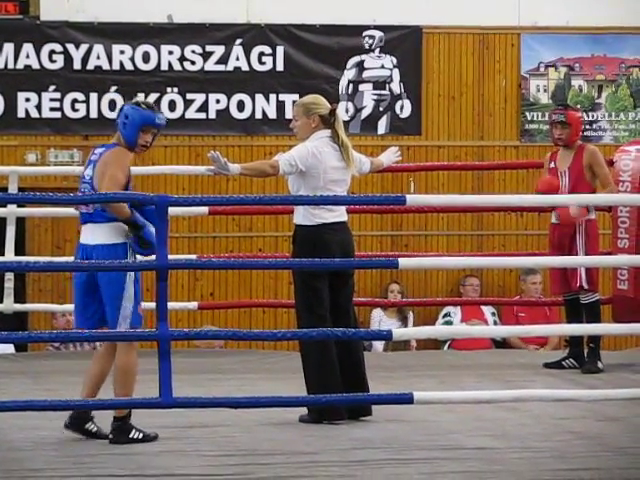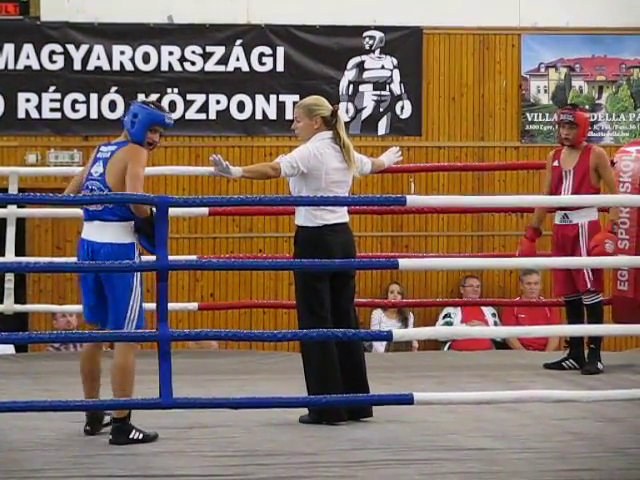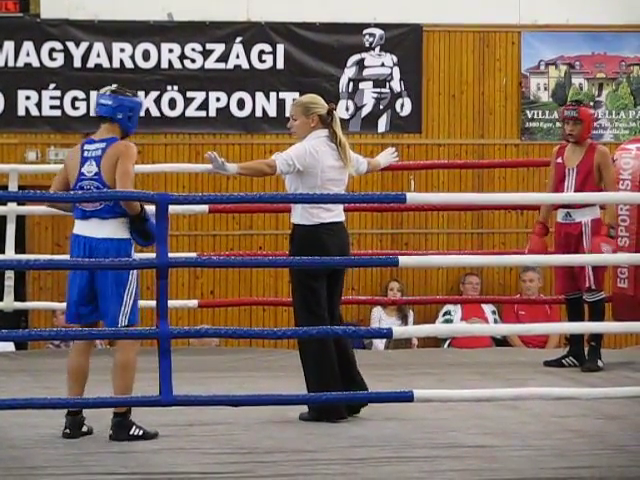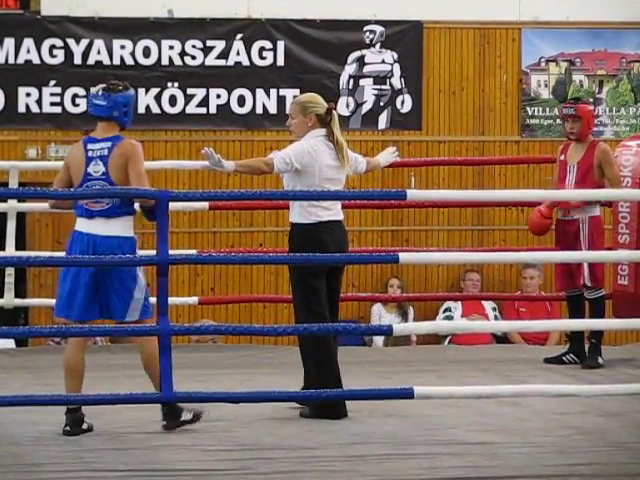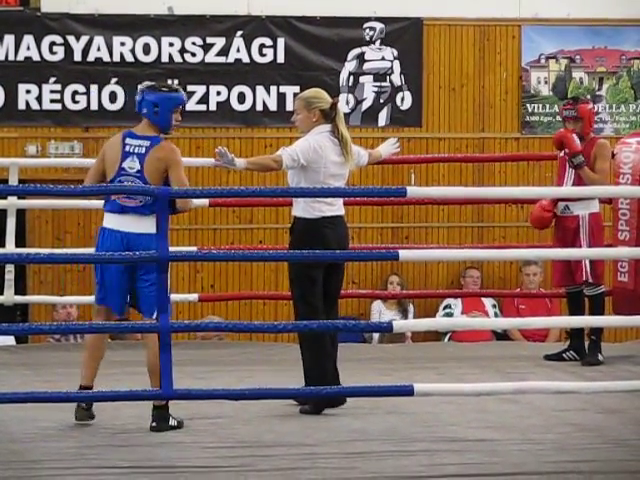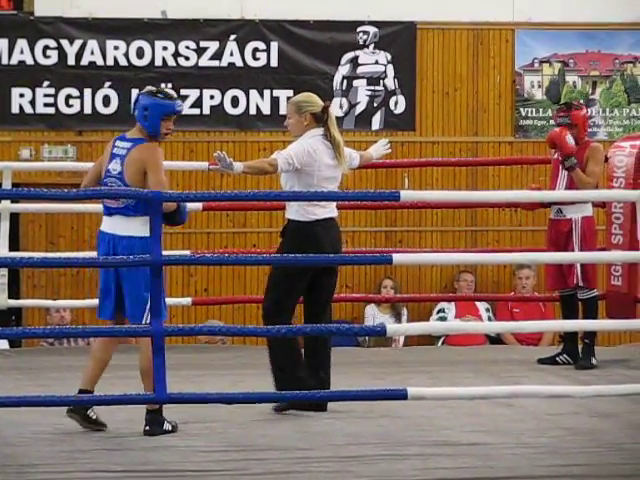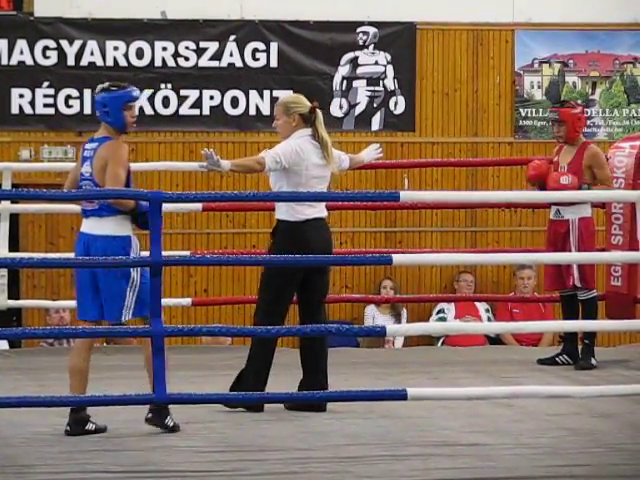
dt=0.4s
person 1, frame 1
left shoulder: (98, 154)
right shoulder: (121, 155)
left elbow: (82, 201)
right elbow: (111, 197)
right wrist: (138, 224)
left hip: (87, 248)
right hip: (112, 250)
left knee: (110, 338)
right knee: (127, 337)
left ankle: (81, 413)
right ankle: (121, 424)
person 1, frame 2
left shoulder: (99, 152)
right shoulder: (135, 153)
left elbow: (69, 196)
right elbow: (135, 197)
right wrist: (150, 224)
left hip: (88, 245)
right hip: (119, 248)
left knee: (97, 331)
right knee: (126, 337)
left ankle: (94, 415)
right ankle: (121, 425)
person 1, frame 3
left shoulder: (76, 152)
right shoulder: (124, 148)
left elbow: (53, 199)
right elbow: (125, 195)
right wrist: (142, 220)
left hip: (81, 242)
right hip: (114, 245)
left knee: (82, 333)
right knee: (126, 335)
left ankle: (73, 419)
right ankle: (121, 420)
person 1, frame 4
left shoulder: (76, 150)
right shoulder: (129, 148)
left elbow: (55, 200)
right elbow: (144, 195)
right wrist: (156, 205)
left hip: (82, 241)
right hip: (118, 244)
left knee: (77, 330)
right knee: (143, 326)
left ankle: (73, 415)
right ankle: (170, 409)
person 1, frame 5
left shoulder: (113, 143)
right shoulder: (167, 151)
left elbow: (88, 188)
right elbow: (183, 204)
left hip: (111, 236)
right hip: (146, 240)
left knee: (104, 315)
left ankle: (84, 394)
right ankle: (160, 412)
person 1, frame 6
left shoulder: (113, 146)
right shoulder: (150, 152)
left elbow: (87, 187)
right elbow: (164, 204)
right wrist: (176, 208)
left hip: (109, 238)
right hip: (138, 243)
left knee: (113, 325)
right knee: (149, 329)
left ankle: (83, 399)
right ankle: (154, 416)
person 1, frame 7
left shoulder: (87, 147)
right shoulder: (116, 147)
left elbow: (69, 192)
right elbow: (116, 197)
right wrist: (141, 209)
left hip: (87, 239)
right hip: (114, 242)
left knee: (88, 328)
right knee: (149, 321)
left ankle: (77, 415)
right ankle: (158, 408)
person 2, frame 1
left shoulder: (308, 150)
right shoulder: (343, 150)
left elbow: (272, 167)
right elbow: (370, 164)
left wrist: (233, 169)
right wrist: (387, 160)
left hip: (313, 239)
right hip: (341, 237)
left knee: (315, 321)
right knee: (343, 317)
left ankle: (326, 407)
right ankle: (355, 401)
person 2, frame 2
left shoulder: (310, 152)
right shoulder: (344, 151)
left elbow: (273, 169)
right elbow: (371, 165)
left wrist: (235, 172)
right wrist: (388, 159)
left hip: (314, 240)
right hip: (342, 238)
left knee: (316, 322)
right knee: (344, 319)
left ankle: (327, 408)
right ankle: (355, 403)
person 2, frame 3
left shoulder: (306, 149)
right shoulder: (340, 150)
left elbow: (269, 166)
right elbow: (367, 165)
left wrist: (230, 168)
right wrist: (383, 160)
left hip: (311, 238)
right hip: (337, 236)
left knee: (312, 320)
right knee: (330, 316)
left ankle: (327, 405)
right ankle: (351, 394)
person 2, frame 4
left shoulder: (304, 149)
right shoulder: (339, 149)
left elbow: (266, 165)
right elbow: (367, 164)
left wrist: (228, 165)
right wrist: (384, 158)
left hip: (309, 237)
right hip: (336, 235)
left knee: (312, 317)
right knee: (326, 315)
left ankle: (327, 402)
right ankle: (318, 391)
person 2, frame 5
left shoulder: (310, 144)
right shoulder: (342, 144)
left elbow: (276, 161)
right elbow: (369, 156)
left wrist: (238, 163)
right wrist: (385, 150)
left hip: (311, 231)
right hip: (337, 230)
left knee: (309, 311)
right knee: (327, 310)
left ankle: (324, 390)
right ankle: (320, 389)
person 2, frame 6
left shoulder: (304, 147)
right shoulder: (335, 148)
left elbow: (271, 165)
right elbow: (360, 158)
left wrist: (237, 167)
right wrist: (376, 151)
left hip: (304, 234)
right hip: (330, 234)
left knee: (276, 309)
right knee: (319, 314)
left ankle: (296, 386)
right ankle: (315, 393)
person 2, frame 7
left shoulder: (292, 147)
right shoulder: (323, 149)
left elbow: (259, 163)
right elbow: (350, 161)
left wrist: (223, 165)
right wrist: (366, 156)
left hip: (293, 235)
right hip: (320, 234)
left knee: (269, 313)
right knee: (314, 314)
left ankle: (249, 391)
right ankle: (313, 394)
person 3, frame 1
left shoulder: (589, 153)
right shoulder: (551, 157)
left elbow: (611, 189)
left wrist: (584, 206)
right wrist: (544, 191)
left hip: (582, 226)
right hip: (558, 225)
left knee: (586, 287)
right knee: (567, 290)
left ankle: (594, 353)
right ankle: (575, 352)
person 3, frame 2
left shoulder: (595, 154)
right shoulder: (554, 156)
left elbow: (614, 192)
right elbow: (546, 194)
left wrist: (610, 229)
right wrist: (532, 231)
left hip: (585, 225)
right hip: (560, 226)
left knee: (590, 289)
right knee: (568, 291)
left ankle: (594, 354)
right ankle: (575, 353)
person 3, frame 3
left shoulder: (599, 153)
right shoulder: (558, 153)
left elbow: (612, 194)
right elbow: (552, 192)
left wrist: (608, 231)
right wrist: (539, 227)
left hip: (588, 223)
right hip: (563, 224)
left knee: (592, 287)
right knee: (569, 289)
left ankle: (595, 351)
right ankle: (575, 351)
person 3, frame 4
left shoulder: (601, 150)
right shoulder: (563, 150)
left elbow: (616, 188)
left wrist: (587, 199)
right wrist: (546, 207)
left hip: (588, 221)
right hip: (565, 221)
left knee: (592, 283)
right knee: (571, 285)
left ankle: (595, 348)
right ankle: (576, 348)
person 3, frame 5
left shoulder: (600, 146)
right shoulder: (564, 146)
left elbow: (600, 184)
left wrist: (576, 156)
left hip: (587, 217)
right hip: (564, 217)
left knee: (591, 280)
right knee: (570, 281)
left ankle: (595, 345)
right ankle: (575, 344)
person 3, frame 6
left shoulder: (593, 149)
right shoulder: (558, 149)
left elbow: (589, 186)
left wrist: (570, 157)
left hip: (579, 220)
right hip: (557, 220)
left knee: (584, 283)
right knee: (563, 285)
left ankle: (589, 348)
right ankle: (569, 348)
person 3, frame 7
left shoulder: (592, 152)
right shoulder: (558, 151)
left elbow: (609, 188)
left wrist: (579, 186)
right wrist: (542, 183)
left hip: (578, 221)
right hip: (556, 221)
left knee: (584, 284)
right knee: (564, 286)
left ankle: (588, 349)
right ankle: (569, 348)
